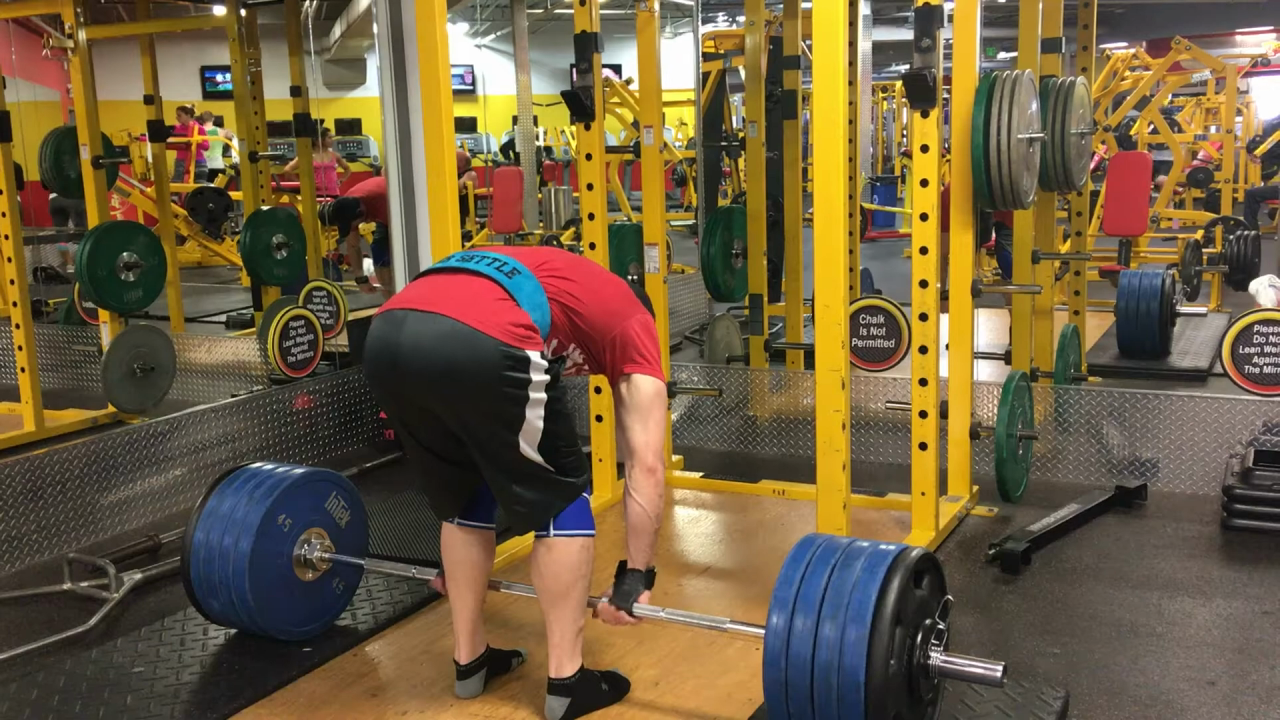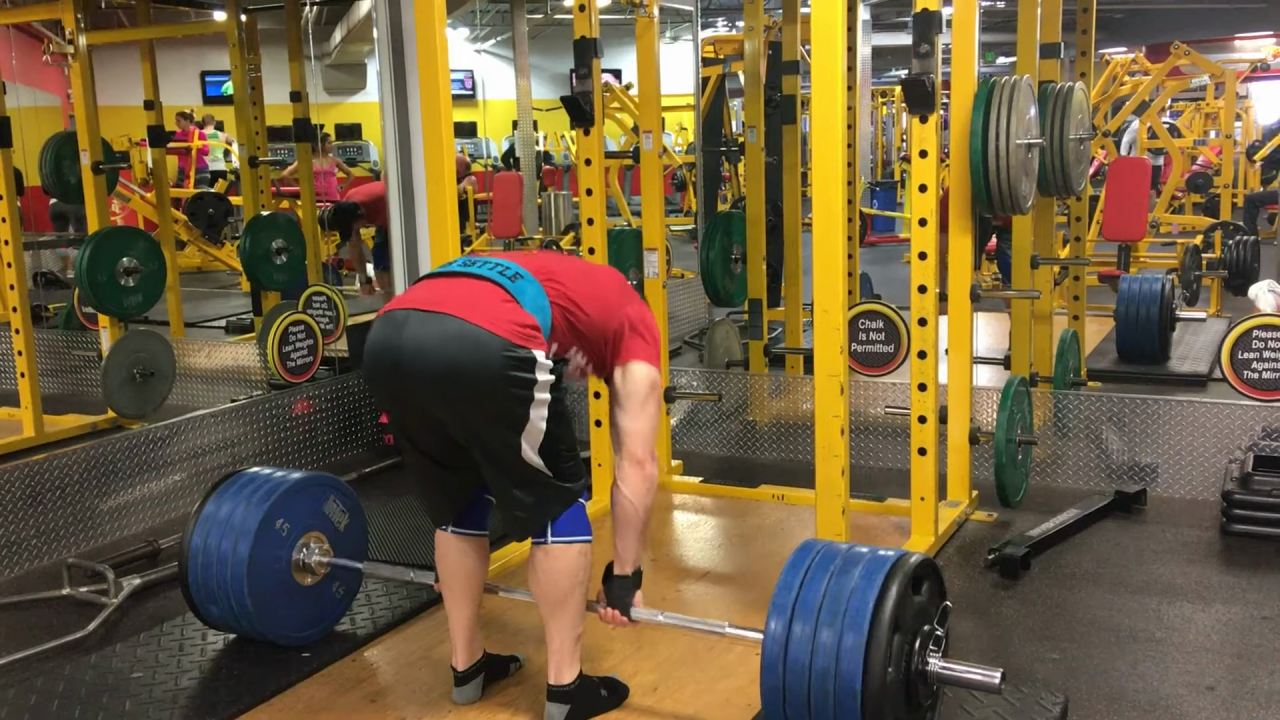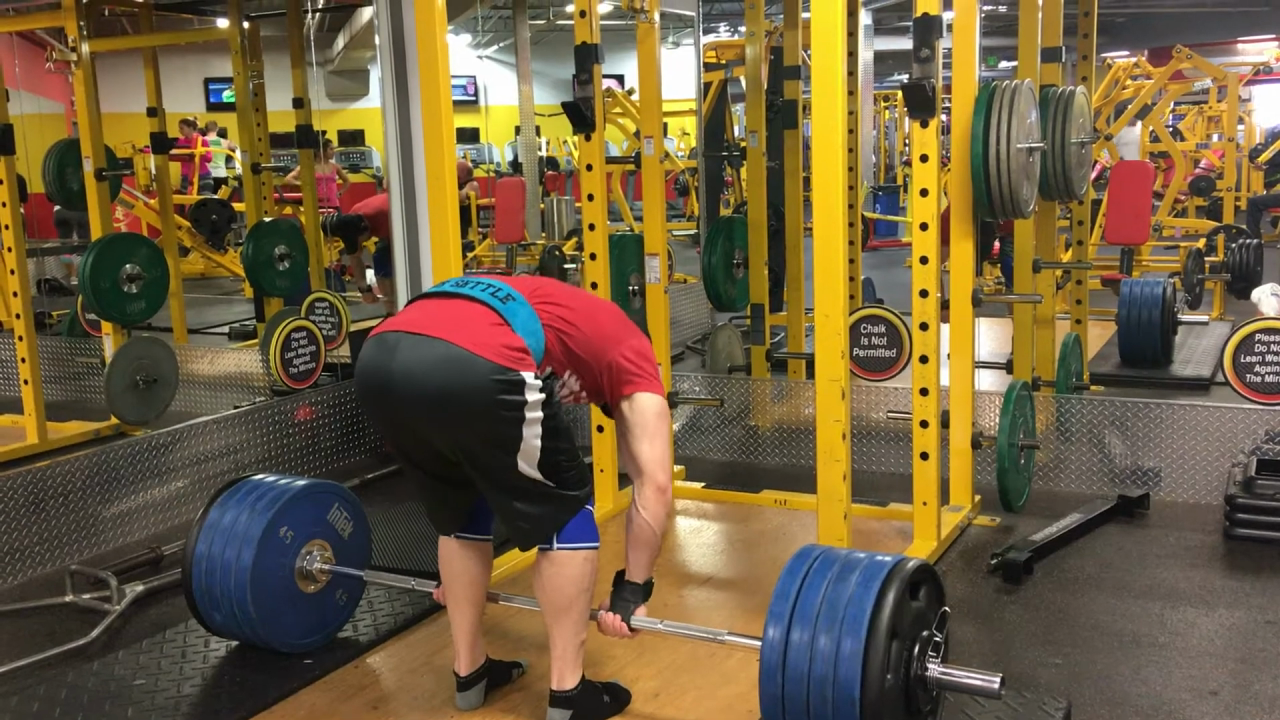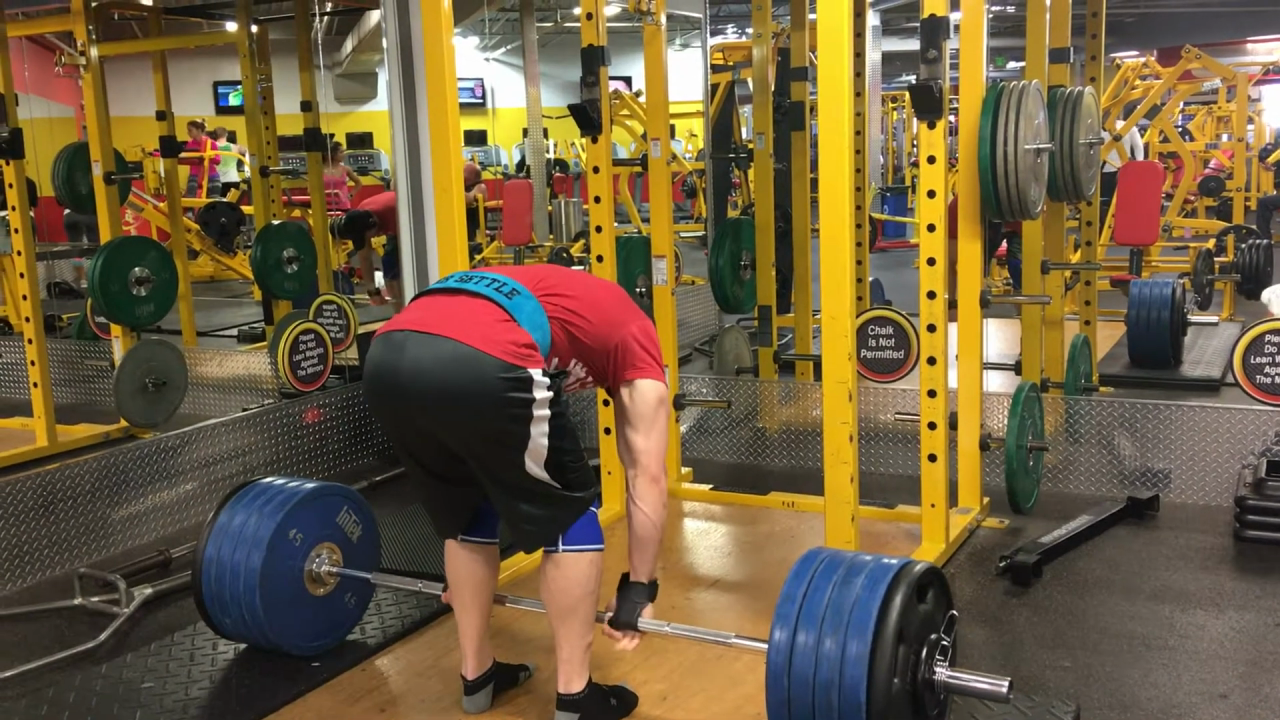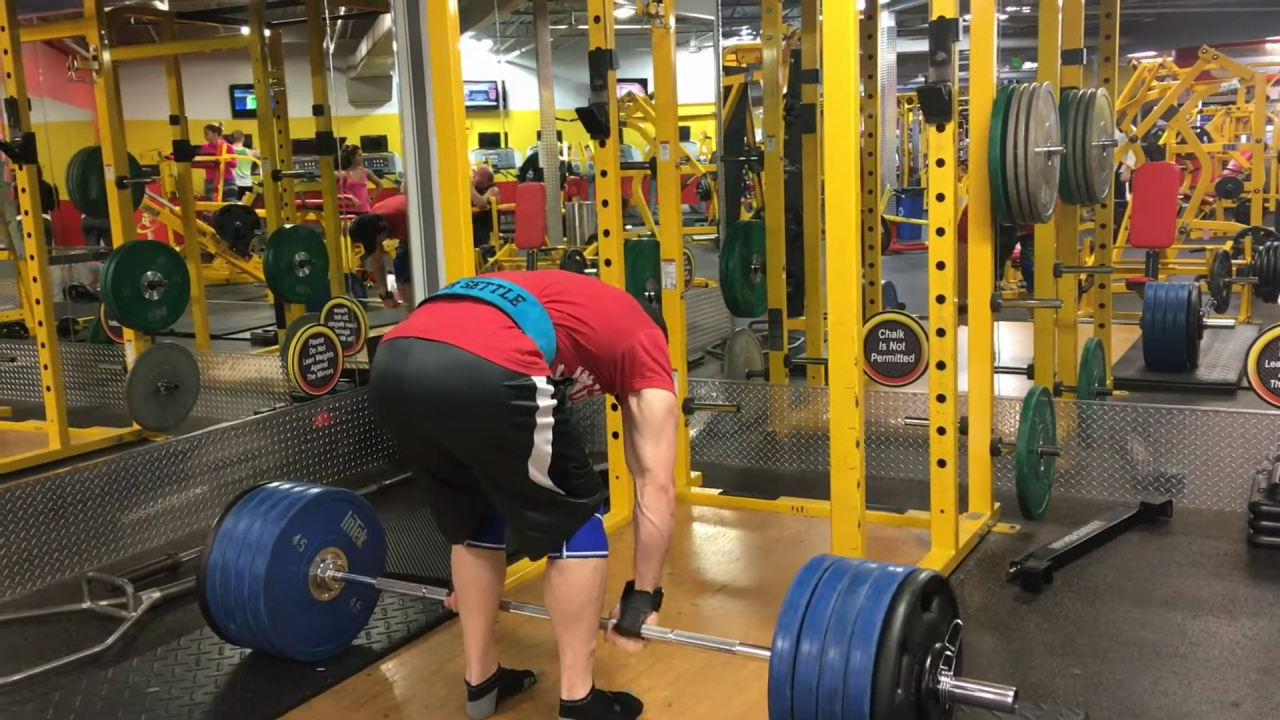
dt=0.5s
person 1, frame 1
right shoulder: (632, 323)
left elbow: (485, 447)
right elbow: (645, 464)
right wrist: (635, 577)
left hip: (387, 335)
right hip: (479, 343)
left knee: (464, 499)
right knee: (561, 500)
left ankle: (470, 660)
right ankle: (567, 681)
person 1, frame 2
right shoulder: (631, 319)
right elbow: (636, 461)
right wrist: (624, 577)
left hip: (388, 336)
right hip: (483, 345)
left knee: (456, 506)
right knee: (557, 507)
left ankle: (467, 666)
person 1, frame 3
right shoulder: (629, 351)
left elbow: (490, 464)
right elbow: (654, 484)
left wrist: (459, 576)
right wrist: (632, 590)
left hip: (380, 357)
right hip: (472, 368)
left knee: (462, 509)
right knee: (564, 514)
left ankle: (469, 672)
person 1, frame 4
right shoulder: (634, 334)
right elbow: (647, 475)
right wrist: (638, 589)
left hip: (387, 357)
right hip: (480, 366)
left knee: (467, 512)
right knee: (569, 515)
left ankle: (477, 675)
person 1, frame 5
right shoulder: (644, 342)
left elbow: (498, 468)
right elbow: (655, 484)
right wrist: (642, 598)
left hip: (393, 363)
right hip: (485, 371)
left knee: (475, 516)
right knee: (575, 520)
left ankle: (481, 681)
